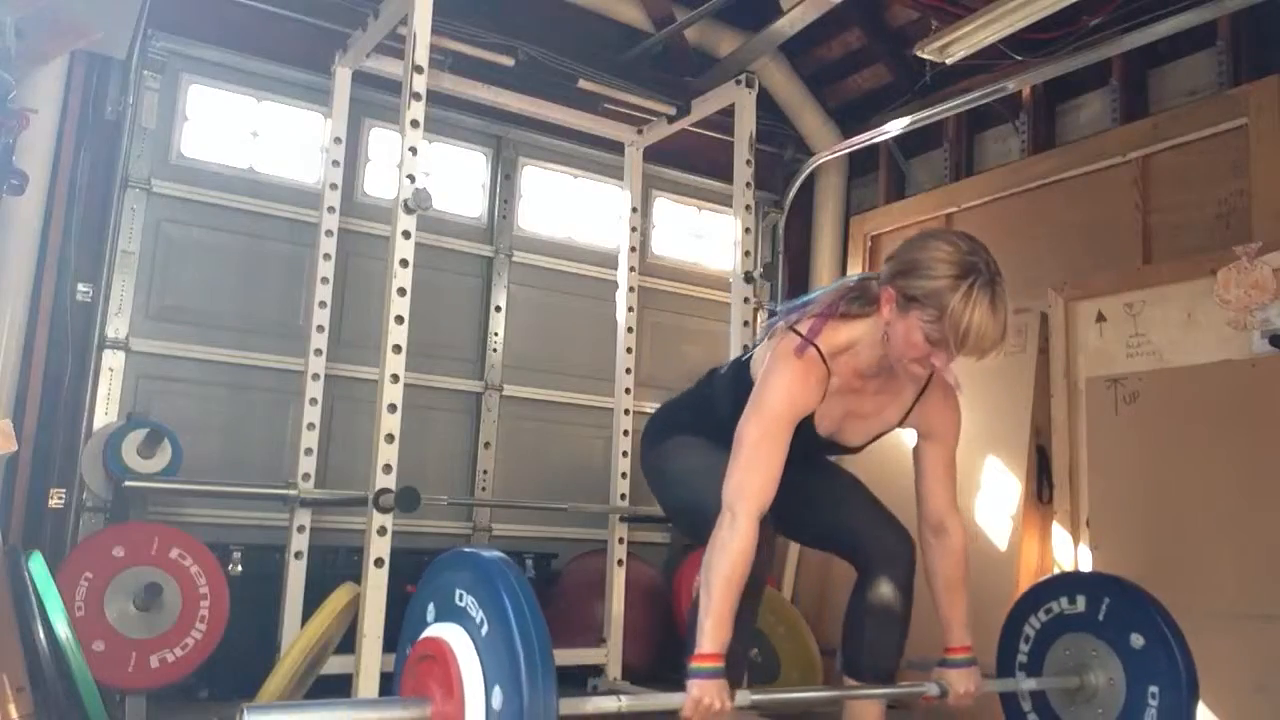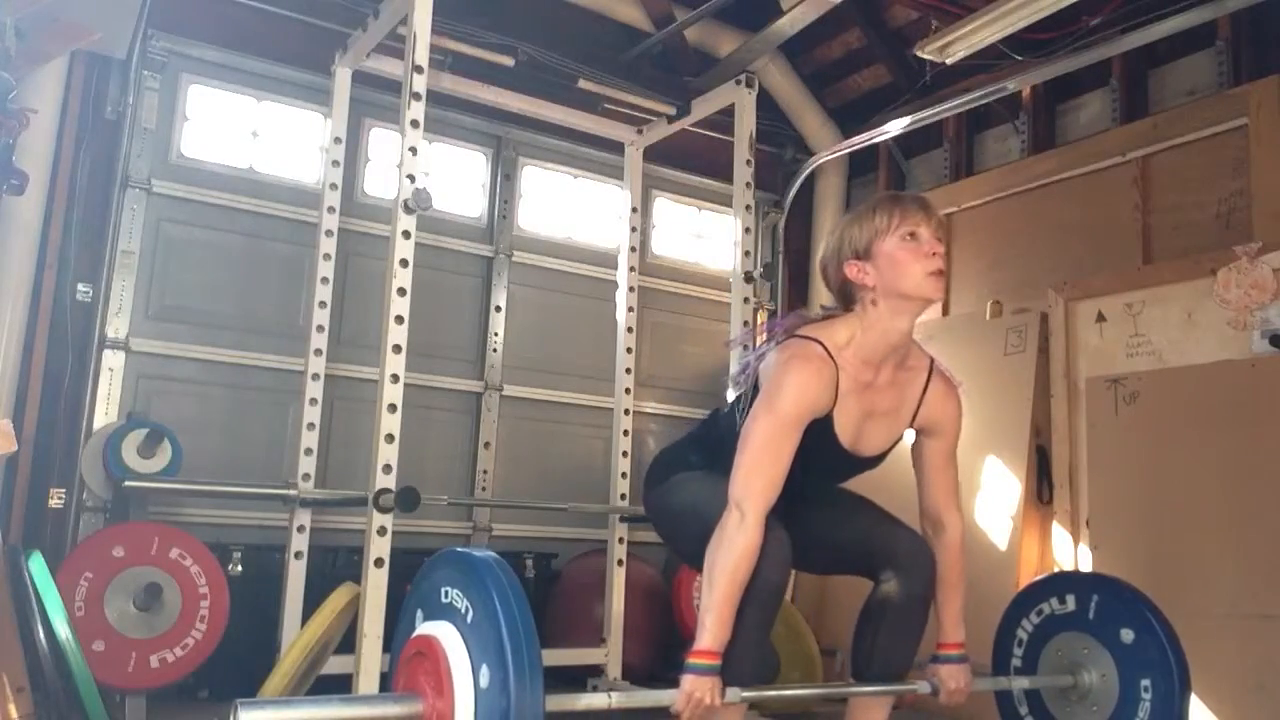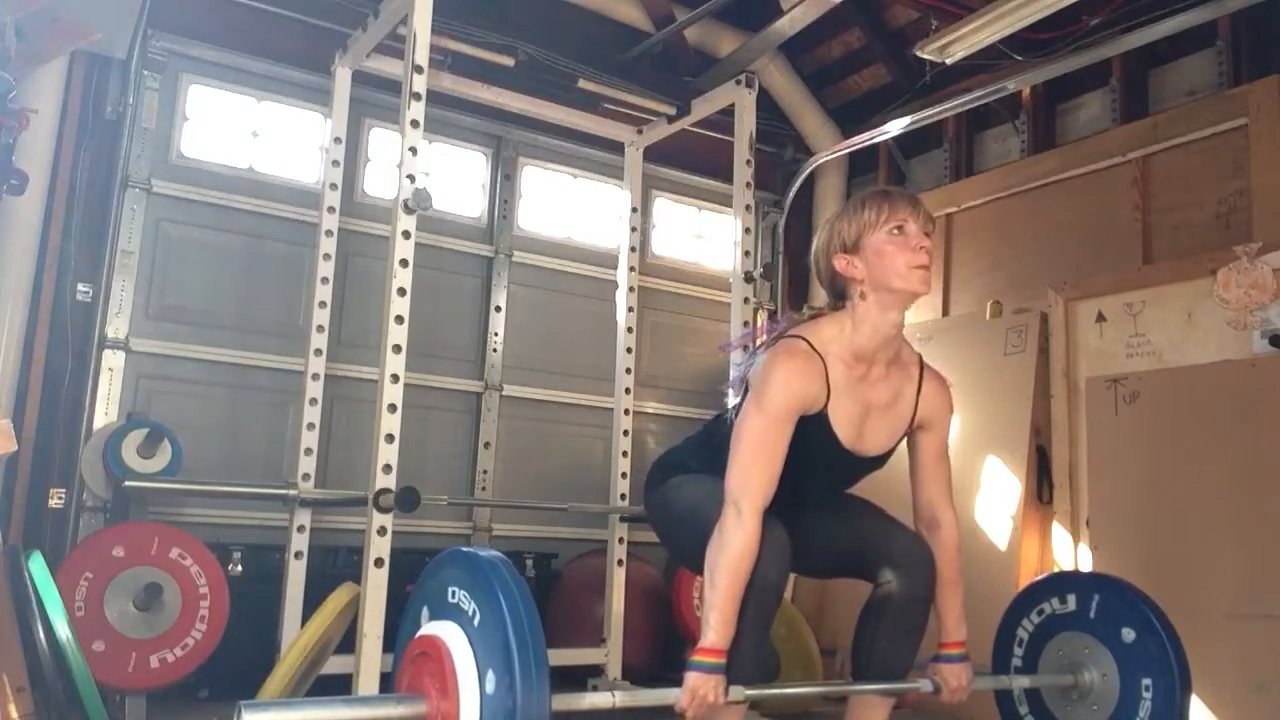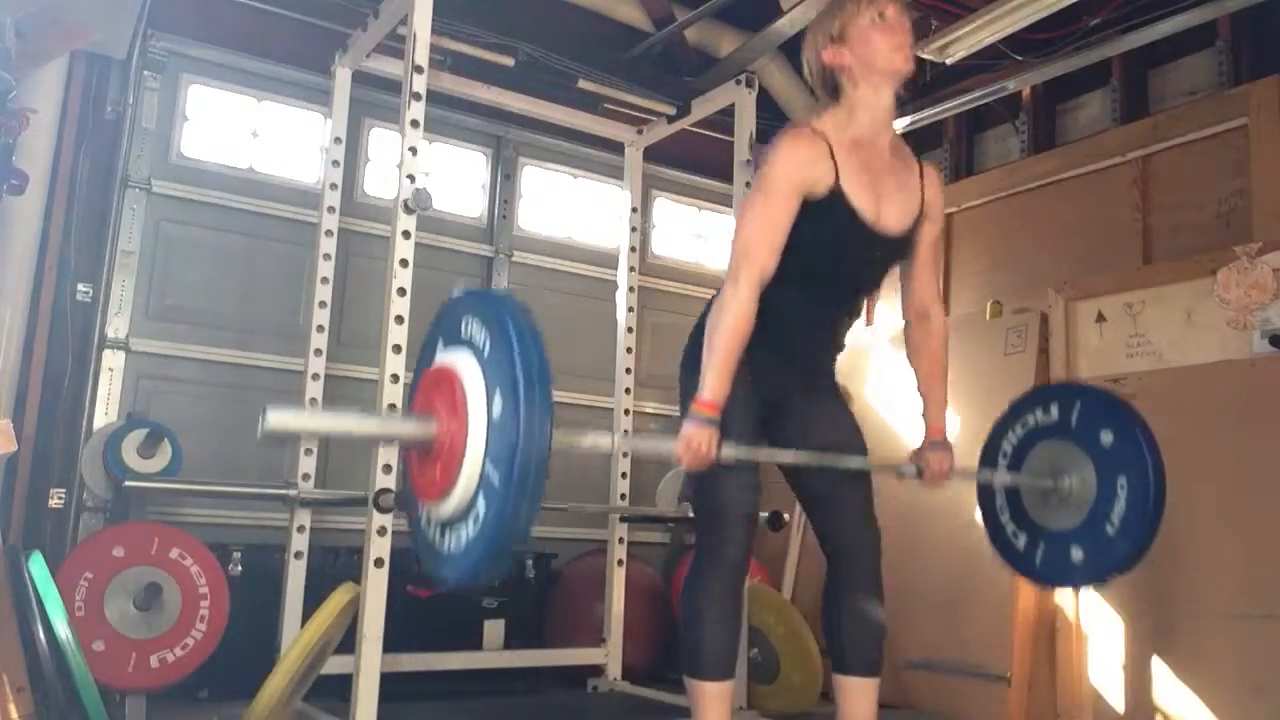
dt=1s
person 1, frame 1
left shoulder: (933, 400)
right shoulder: (804, 360)
left elbow: (942, 526)
right elbow: (740, 513)
left wrist: (958, 652)
right wrist: (706, 663)
left hip: (791, 460)
right hip: (689, 441)
left knee: (890, 551)
right knee: (748, 544)
person 1, frame 2
left shoulder: (935, 392)
right shoulder: (808, 365)
left elbow: (944, 522)
right elbow: (744, 515)
left wrist: (952, 648)
right wrist: (704, 658)
left hip: (798, 496)
right hip: (695, 480)
left knee: (910, 559)
right knee: (766, 551)
person 1, frame 3
left shoulder: (927, 390)
right shoulder: (797, 364)
left elbow: (937, 520)
right elbow: (741, 513)
left wrist: (952, 646)
right wrist: (709, 654)
left hip: (799, 505)
right hip: (695, 487)
left knee: (908, 560)
right knee: (763, 551)
person 1, frame 4
left shoulder: (921, 181)
right shoulder: (805, 150)
left elbow: (924, 313)
right elbow: (744, 280)
left wrist: (935, 434)
right wrist: (705, 410)
left hip: (809, 374)
right hip: (734, 363)
left knee: (857, 543)
right knee: (727, 538)
